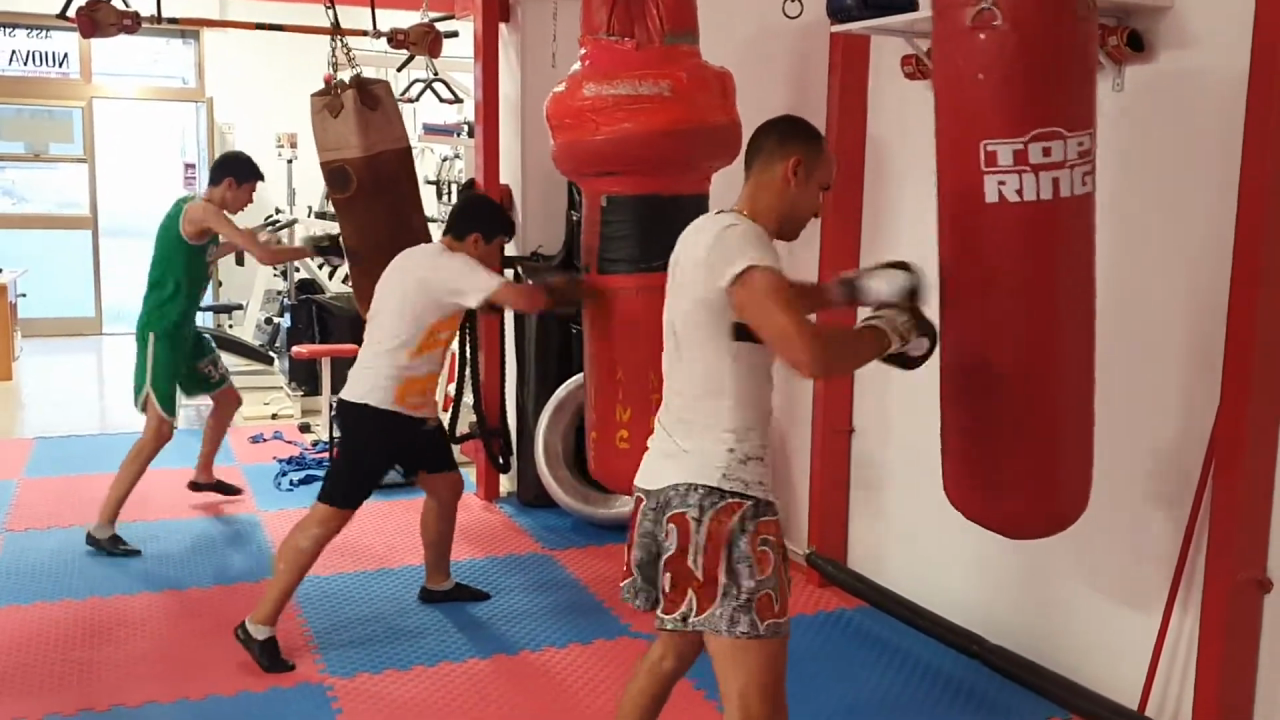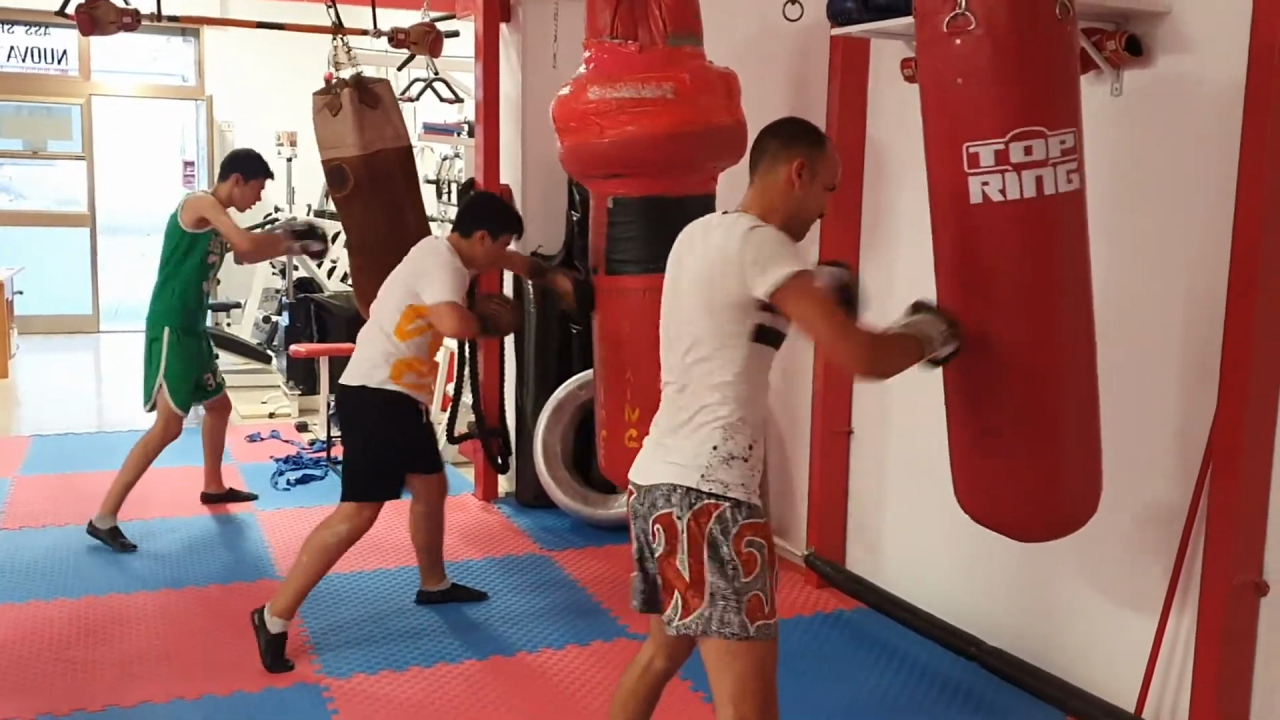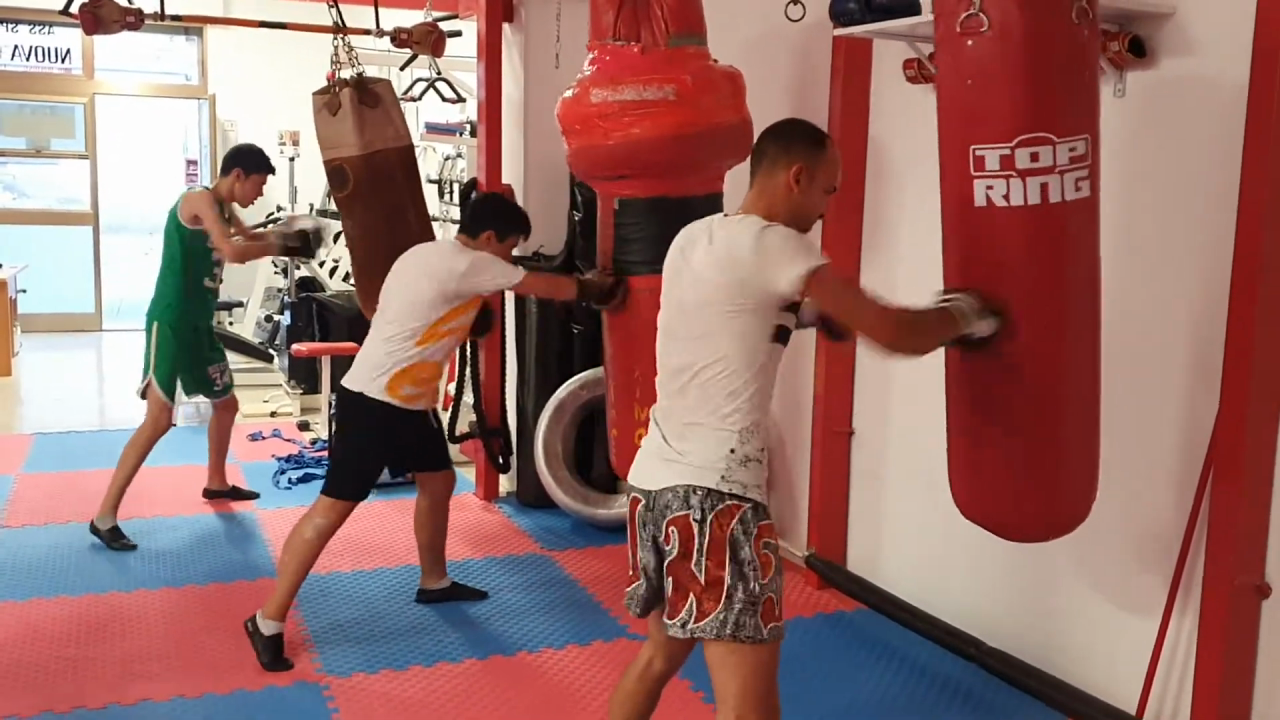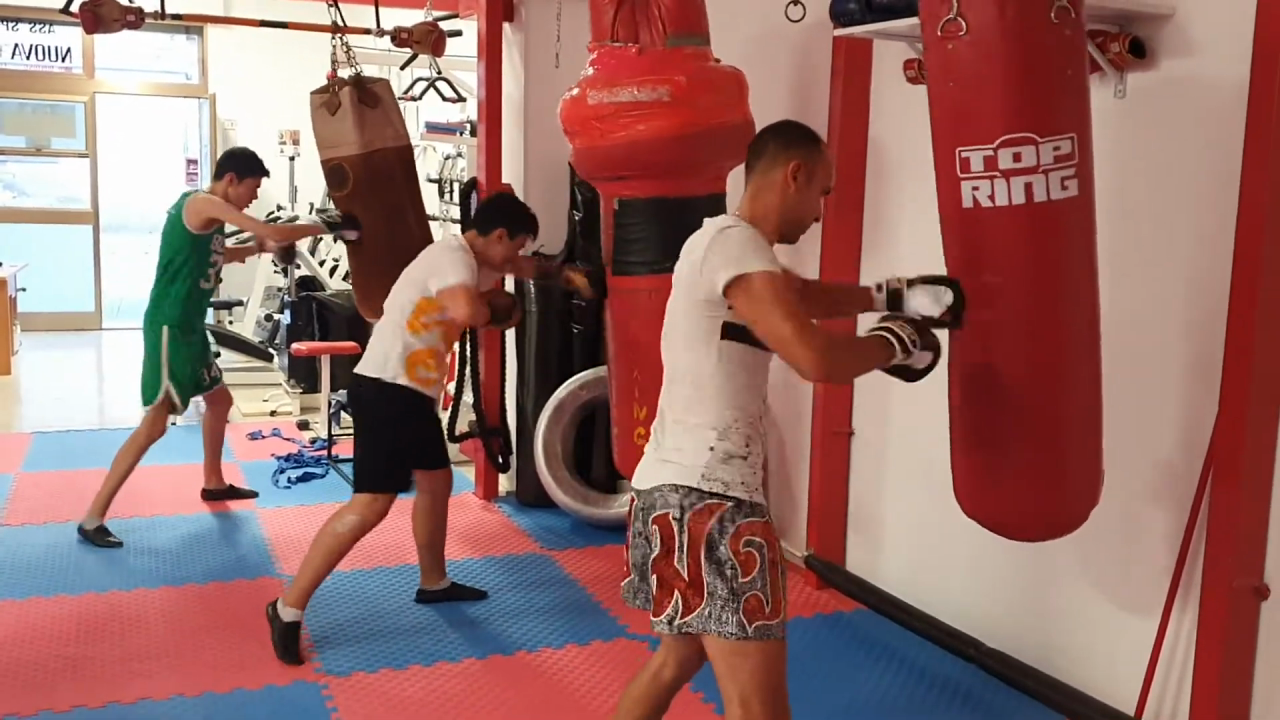
dt=0.2s
person 1, frame 1
left shoulder: (704, 235)
right shoulder: (740, 240)
right elbow: (812, 353)
left wrist: (847, 288)
right wrist: (890, 327)
left hip: (664, 480)
right hip: (719, 494)
left knee: (672, 652)
person 1, frame 2
left shoulder: (700, 235)
right shoulder: (760, 244)
right elbow: (859, 358)
left wrist: (824, 295)
right wrist: (927, 332)
left hip: (659, 478)
right hip: (705, 491)
left knee: (666, 648)
person 1, frame 3
left shoulder: (692, 238)
right shoulder: (773, 245)
right elbow: (890, 332)
left wrist: (812, 309)
right wrist: (962, 314)
left hip: (661, 481)
right hip: (718, 494)
left knee: (663, 649)
person 1, frame 4
left shoulder: (711, 239)
right shoulder: (739, 245)
left elbow: (800, 298)
right elbow: (815, 359)
left wrist: (894, 293)
right wrist: (898, 340)
left hip: (660, 483)
right hip: (704, 493)
left knee: (677, 655)
person 2, frame 1
left shoulder: (424, 258)
right shoulder: (452, 268)
right elbow: (521, 299)
right wrist: (560, 289)
left hip: (411, 408)
right hip: (376, 409)
left knee: (447, 488)
right knee: (329, 517)
left ankle: (438, 583)
right ankle: (259, 625)
person 2, frame 2
left shoulder: (449, 251)
right shoulder: (439, 259)
left elbow: (511, 263)
right elbow: (453, 324)
left wrist: (549, 276)
right wrist: (492, 320)
left hip: (399, 394)
right hip: (378, 396)
left knee: (430, 488)
right knee: (357, 512)
left ankle: (434, 584)
right ankle: (275, 618)
person 2, frame 3
left shoulder: (425, 253)
right shoulder: (471, 263)
right elbow: (546, 287)
right wrist: (596, 287)
left hip: (410, 399)
right hip: (374, 402)
left knee: (436, 485)
right knee: (333, 509)
left ankle: (434, 582)
right ankle: (268, 621)
person 2, frame 4
left shoulder: (466, 254)
right shoulder: (455, 256)
left elbow: (525, 268)
right elbow: (465, 310)
left wrist: (562, 273)
right wrist: (501, 315)
left hip: (412, 390)
right hip: (387, 390)
left knee: (436, 484)
right knee: (370, 503)
left ankle: (433, 583)
right ankle: (288, 609)
person 3, frame 1
left shoulder: (207, 211)
right shoulder: (202, 212)
right elbow: (262, 255)
left wrist: (279, 245)
right wrist: (313, 251)
left hip: (183, 328)
right hip: (162, 330)
left knee: (228, 397)
right knee: (159, 430)
left ankle: (204, 474)
right ankle: (102, 528)
person 3, frame 2
left shoulder: (212, 209)
right shoulder: (201, 204)
left elbow: (244, 254)
right elbow: (249, 243)
left wrist: (285, 236)
right wrist: (293, 238)
left hip: (192, 326)
right hip: (172, 326)
left knee: (219, 407)
right knee: (167, 425)
left ankle: (213, 487)
right ankle: (102, 518)
person 3, frame 3
left shoulder: (225, 208)
right shoulder: (200, 198)
right elbow: (232, 251)
left wrist: (292, 240)
right wrist: (278, 243)
left hip: (199, 324)
right hip: (171, 321)
left knee: (226, 403)
right knee: (159, 419)
left ankle: (217, 482)
right ankle: (105, 517)
person 3, frame 4
left shoulder: (210, 206)
right shoulder: (204, 203)
left elbow: (211, 258)
right elbow: (269, 233)
left wrist: (246, 250)
right wrist: (324, 225)
left hip: (189, 324)
right hip: (170, 325)
left knee: (219, 399)
right knee: (154, 424)
left ankle: (214, 482)
right ankle: (93, 518)
